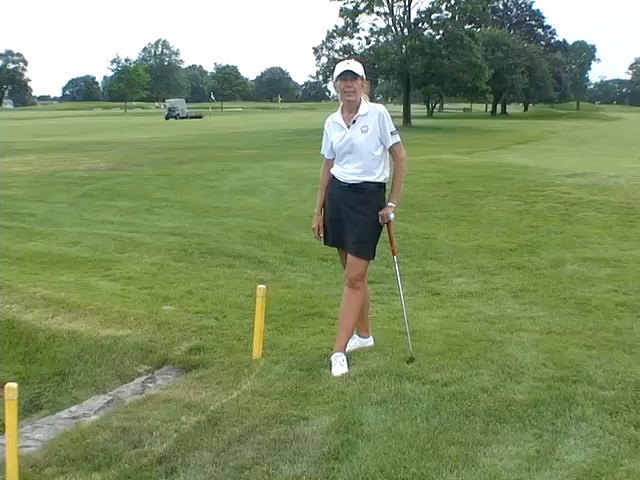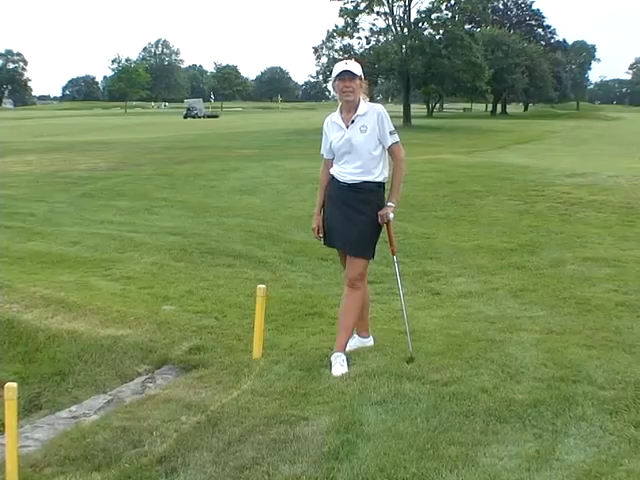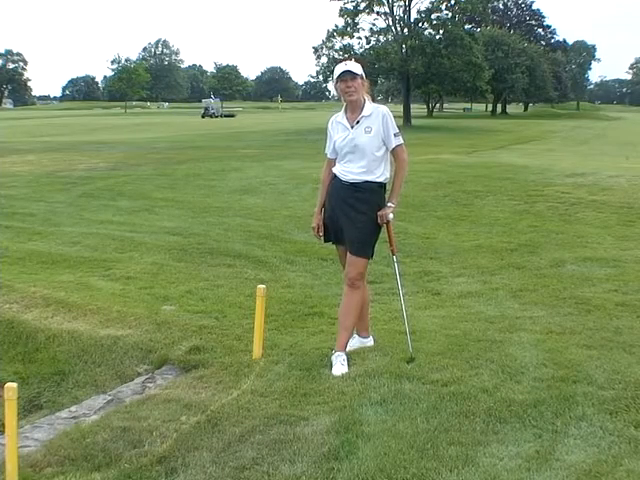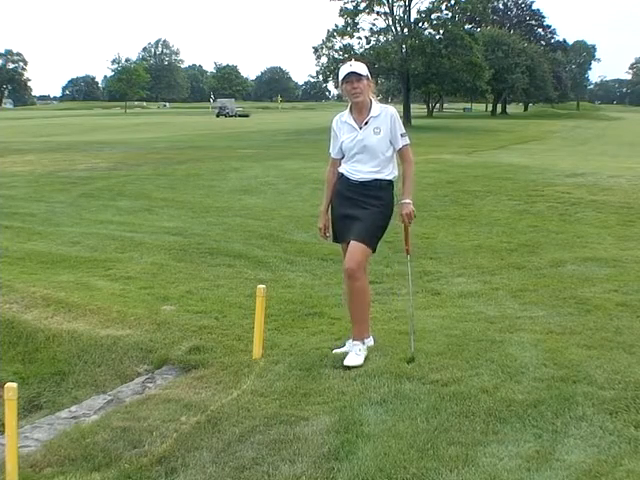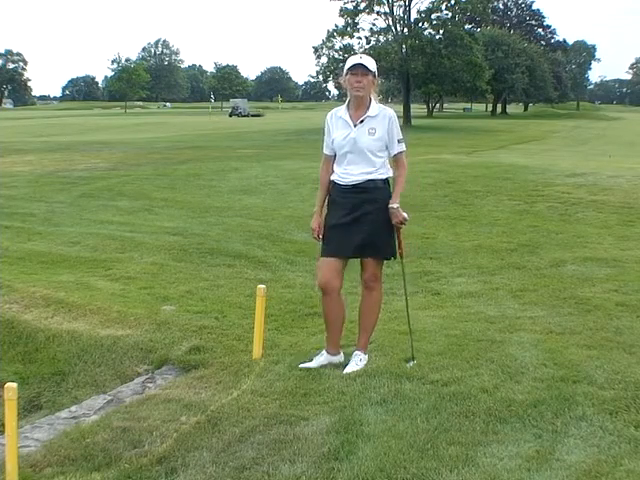
dt=1s
person 1, frame 1
left shoulder: (378, 113)
right shoulder: (331, 122)
left elbow: (400, 157)
left wrist: (392, 202)
right wrist: (318, 210)
left hip: (369, 199)
right hip: (338, 197)
left knee: (354, 277)
right knee: (353, 273)
left ankle: (339, 351)
right ankle: (363, 334)
person 1, frame 2
left shoulder: (377, 113)
right shoulder: (330, 122)
left elbow: (399, 157)
left wrist: (392, 202)
right wrist: (318, 210)
left hip: (368, 198)
right hip: (337, 197)
left knee: (354, 278)
right knee: (353, 273)
left ankle: (339, 351)
right ankle: (363, 334)
person 1, frame 3
left shoulder: (382, 114)
right shoulder: (335, 122)
left elbow: (401, 159)
left wrist: (392, 203)
right wrist: (319, 209)
left hip: (369, 198)
right hip: (338, 196)
left knee: (353, 277)
right knee: (353, 273)
left ankle: (339, 351)
right ankle: (363, 335)
person 1, frame 4
left shoulder: (388, 114)
right shoulder: (339, 122)
left elbow: (407, 158)
right elbow: (333, 167)
left wrist: (407, 200)
right wrist: (324, 210)
left hip: (377, 197)
right hip: (345, 195)
left knee: (352, 268)
right knee: (355, 270)
left ankle: (358, 341)
right ankle: (363, 334)
person 1, frame 5
left shoulder: (386, 116)
right shoulder: (333, 118)
left elbow: (400, 164)
right elbow: (327, 167)
left wrist: (395, 204)
right wrist: (318, 211)
left hip: (374, 200)
right hip: (340, 201)
left knee: (370, 281)
right knee: (328, 284)
left ankle: (361, 351)
right ankle: (332, 351)
